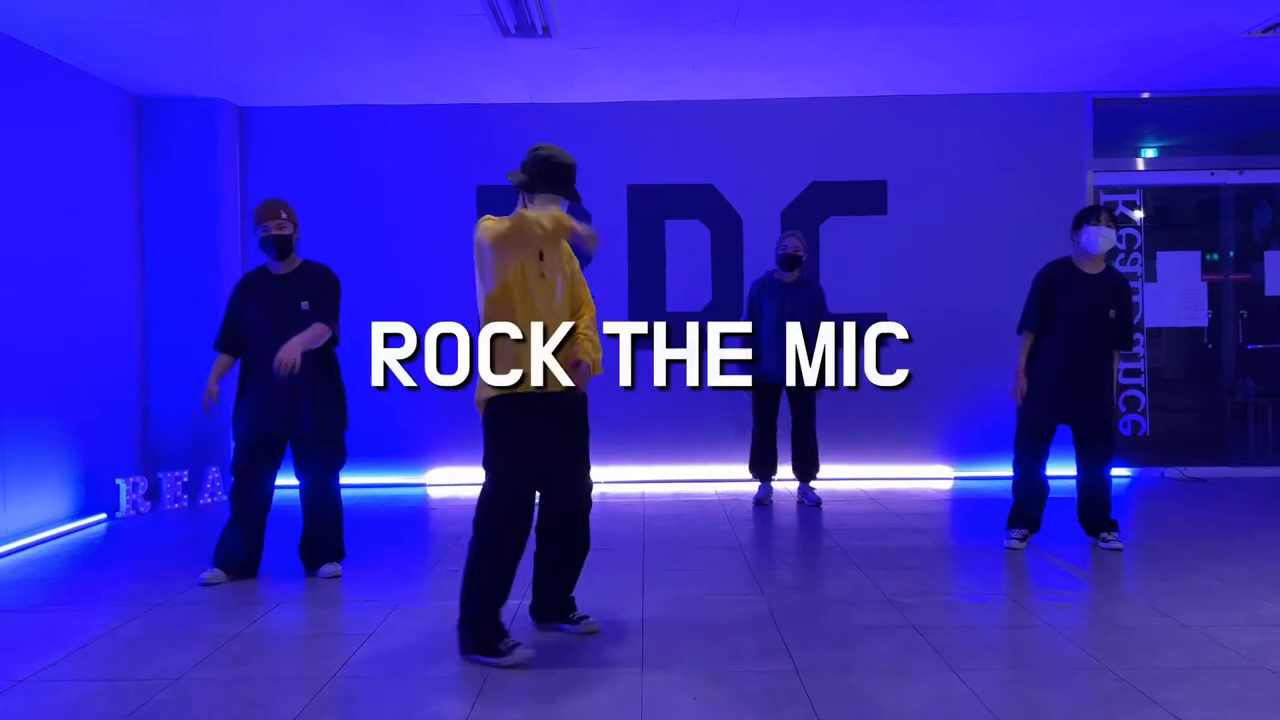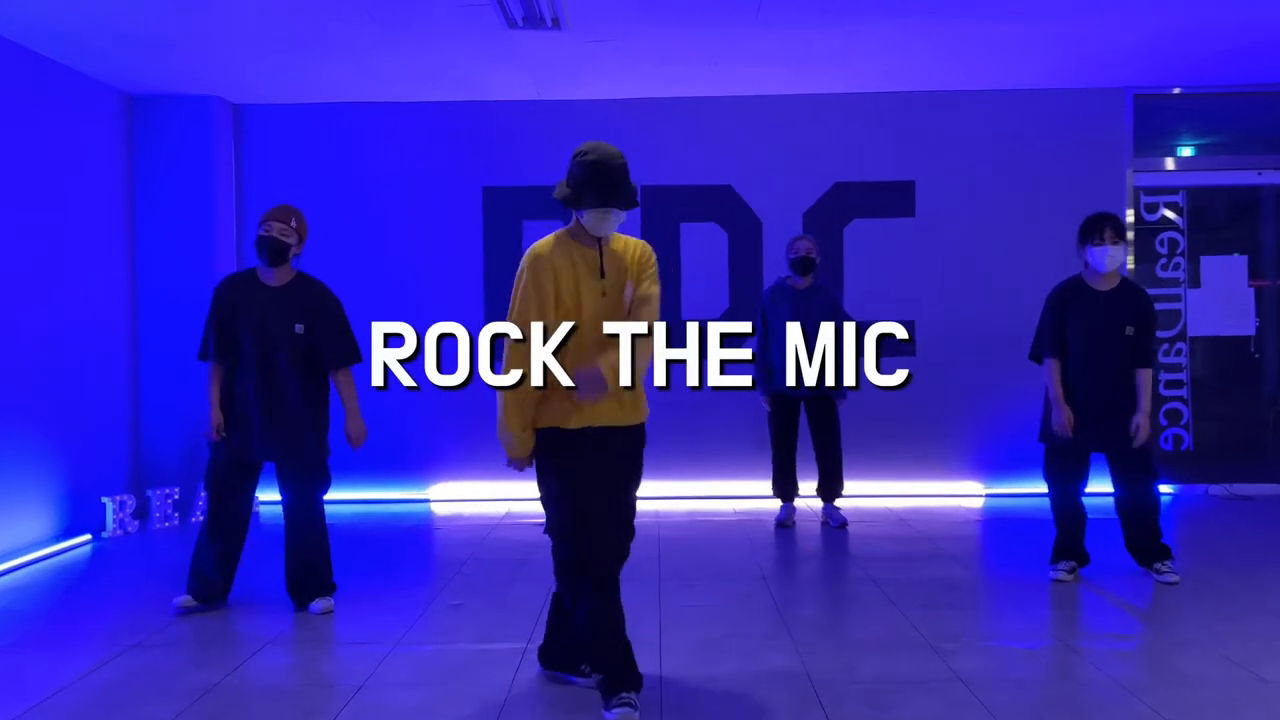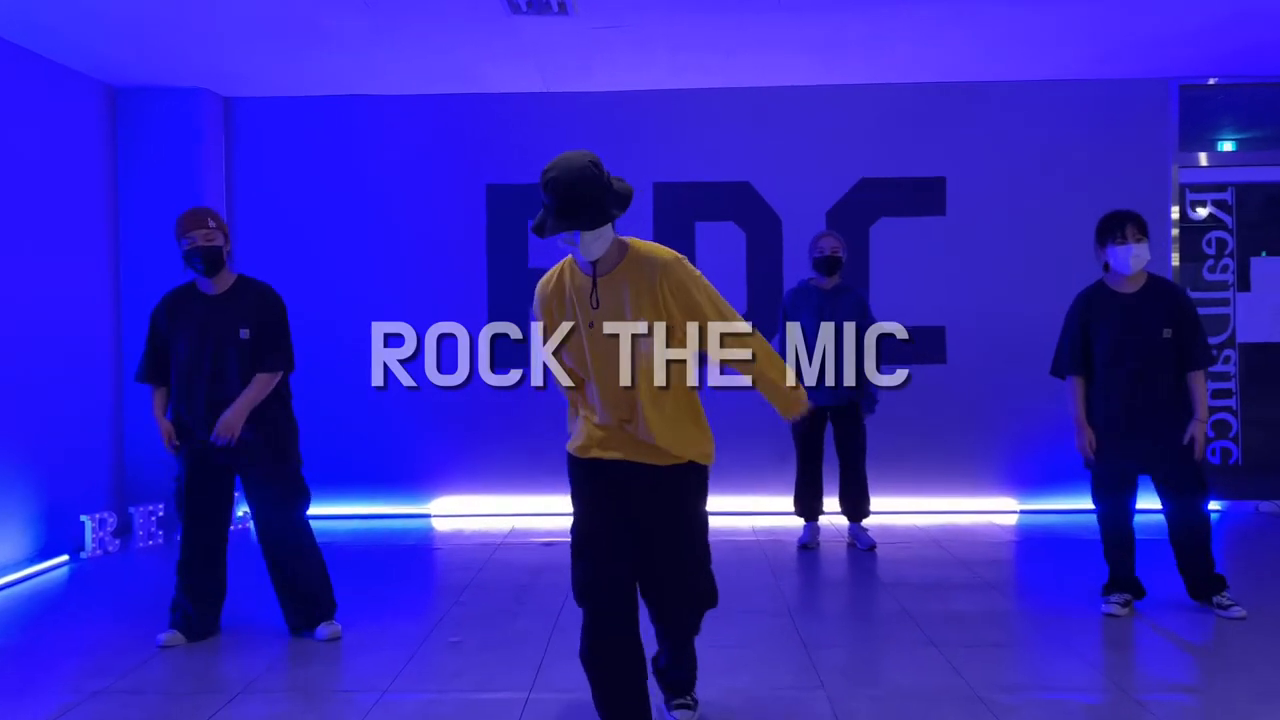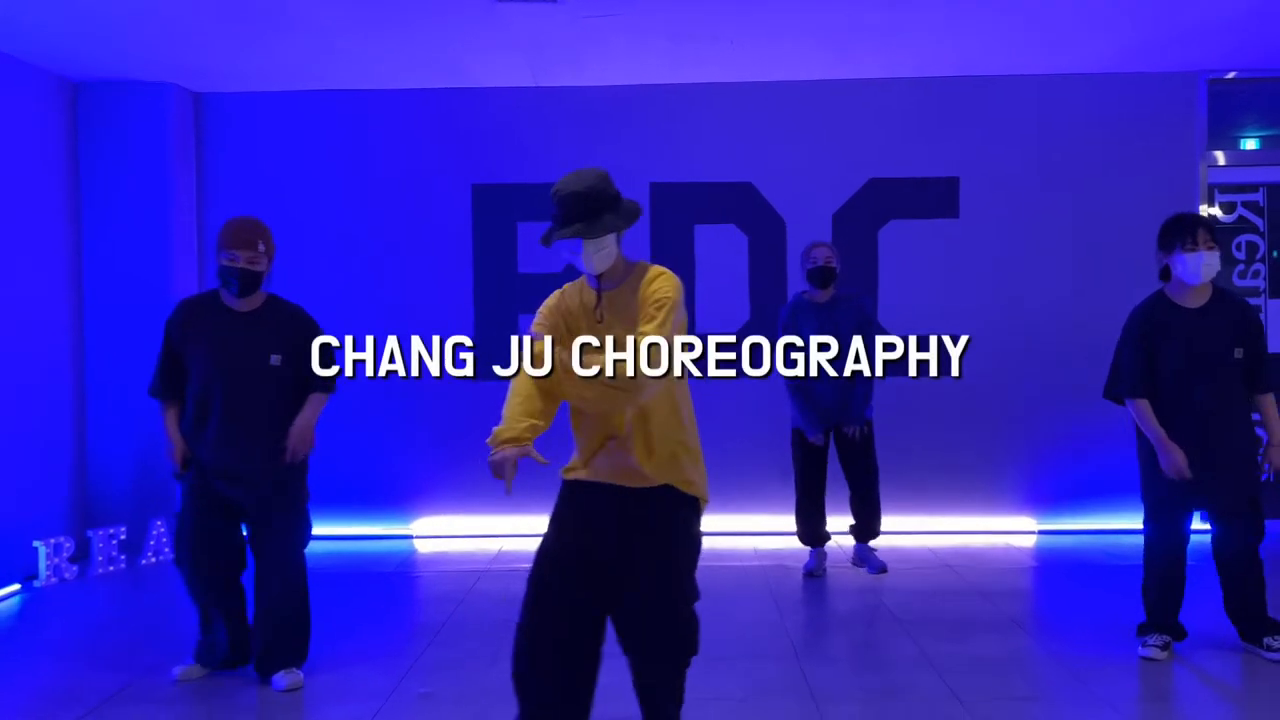
dt=0.7s
person 1, frame 1
left shoulder: (556, 251)
right shoulder: (495, 233)
left elbow: (584, 313)
right elbow: (505, 239)
left wrist: (586, 352)
left hip: (564, 395)
right hip: (513, 397)
left knee: (570, 508)
right knee: (505, 516)
person 1, frame 2
left shoulder: (638, 254)
right shoulder: (544, 258)
left elbow: (645, 332)
right elbow: (522, 351)
left wrist: (607, 371)
right wrist: (517, 435)
left hip: (623, 427)
right hip: (564, 431)
left knee: (606, 551)
right knee: (590, 558)
left ankle: (564, 653)
person 1, frame 3
left shoulder: (665, 270)
right shoulder: (551, 290)
left elbow: (737, 342)
left wrist: (790, 396)
left hip: (673, 461)
right hip: (596, 463)
left knee: (678, 598)
right knee: (605, 613)
person 1, frame 4
left shoulder: (660, 287)
right shoulder: (560, 306)
left elbow: (634, 377)
right elbow: (533, 373)
left wrist: (559, 363)
right wrist: (514, 435)
left hip: (663, 487)
right hip: (589, 484)
left knee: (657, 645)
right knee: (547, 639)
person 2, frame 1
left shoulder: (321, 278)
right shoulder: (248, 287)
left elbow: (325, 328)
right elbow: (230, 344)
left wrist: (296, 344)
right wrist: (214, 378)
left hip: (314, 399)
right hip: (260, 401)
left knee: (320, 480)
right knee: (249, 482)
person 2, frame 2
left shoulder: (318, 297)
right shoulder: (231, 291)
left elbow: (339, 363)
right elbow: (217, 356)
left wrist: (352, 415)
right wrist: (214, 406)
left hip: (299, 420)
right hip: (240, 416)
left knee: (304, 504)
right knee: (224, 501)
left ankle: (313, 590)
right ankle: (205, 588)
person 2, frame 3
left shoulder: (262, 299)
right shoulder: (171, 308)
left elbow: (275, 368)
right elbow: (159, 372)
left wrist: (241, 408)
right wrist: (161, 415)
left hip: (264, 435)
right hip: (199, 436)
left knee: (284, 523)
right knee: (199, 530)
left ankle: (314, 614)
right ankle: (193, 621)
person 2, frame 4
left shoulder: (293, 322)
right shoulder: (188, 317)
left elbow: (321, 383)
right elbow: (169, 387)
left wrist: (306, 420)
right wrist: (174, 434)
left hip: (274, 466)
right hip: (206, 463)
left knee: (280, 560)
right knee: (201, 559)
left ankle: (281, 659)
right ankle: (223, 649)
person 3, frame 1
left shoulder: (1117, 285)
right shoulder: (1053, 275)
left elbow: (1119, 343)
right elbow: (1030, 327)
left wrist: (1112, 385)
right wrist: (1020, 371)
left hip: (1094, 385)
right hip: (1045, 381)
left knee: (1097, 457)
right knee: (1030, 453)
left ankle: (1099, 524)
right ankle: (1022, 523)
person 3, frame 2
left shoulder: (1137, 299)
right shoulder: (1064, 295)
left elbow: (1144, 361)
right elbow: (1050, 355)
left wrist: (1144, 410)
right wrist: (1058, 403)
left hip: (1122, 409)
right hip: (1072, 408)
left knee: (1139, 482)
right knee: (1064, 483)
left ankle: (1153, 555)
right ankle: (1069, 555)
person 3, frame 3
left shoulder: (1171, 297)
right shoulder: (1088, 303)
left elbow: (1194, 364)
right elbow: (1074, 370)
left wrist: (1199, 417)
right wrist: (1080, 423)
left hip: (1169, 424)
right hip: (1110, 427)
left knee: (1189, 506)
right knee: (1113, 509)
left ankle: (1208, 586)
right ankle: (1122, 586)
person 3, frame 4
left shoulder: (1239, 312)
right shoulder: (1148, 317)
right elbow: (1133, 393)
right wrist: (1163, 445)
left hip: (1233, 451)
right hip: (1169, 454)
left knee: (1241, 541)
right knee: (1165, 542)
right ankle: (1160, 626)
person 4, frame 1
left shoulder: (813, 290)
right shoulder: (760, 288)
left elbow: (822, 334)
right elbow: (750, 333)
right hip: (766, 375)
left knee: (804, 429)
right knee: (763, 430)
person 4, frame 2
left shoulder: (827, 298)
right shoulder: (772, 296)
right elbow: (763, 343)
left wrist: (839, 387)
right wrist: (764, 385)
left hip: (820, 386)
right hip: (782, 387)
left knee: (828, 445)
right knee: (783, 446)
left ankle: (829, 504)
right ankle: (787, 504)
person 4, frame 3
left shoulder: (855, 300)
right shoulder: (795, 299)
right elbow: (787, 352)
left wrist: (868, 399)
left hip: (847, 398)
right hip: (808, 398)
left knee: (853, 463)
right knee: (808, 464)
left ankle: (856, 525)
right ankle: (810, 525)
person 4, frame 4
left shoulder: (855, 310)
right shoulder: (793, 313)
right elbow: (790, 374)
left wrist: (856, 412)
right wrist: (809, 421)
left hip: (852, 416)
right hip: (810, 419)
left knee: (864, 480)
right knee: (809, 486)
left ankle: (863, 545)
right ankle: (816, 550)
